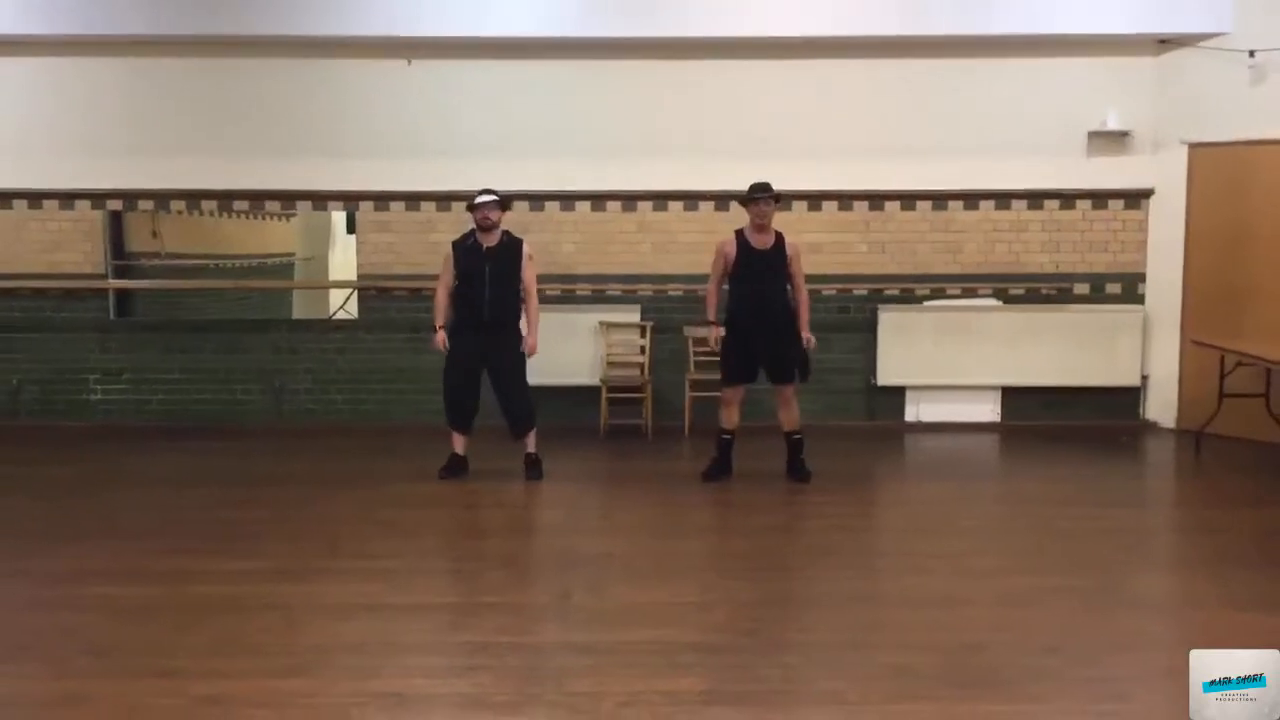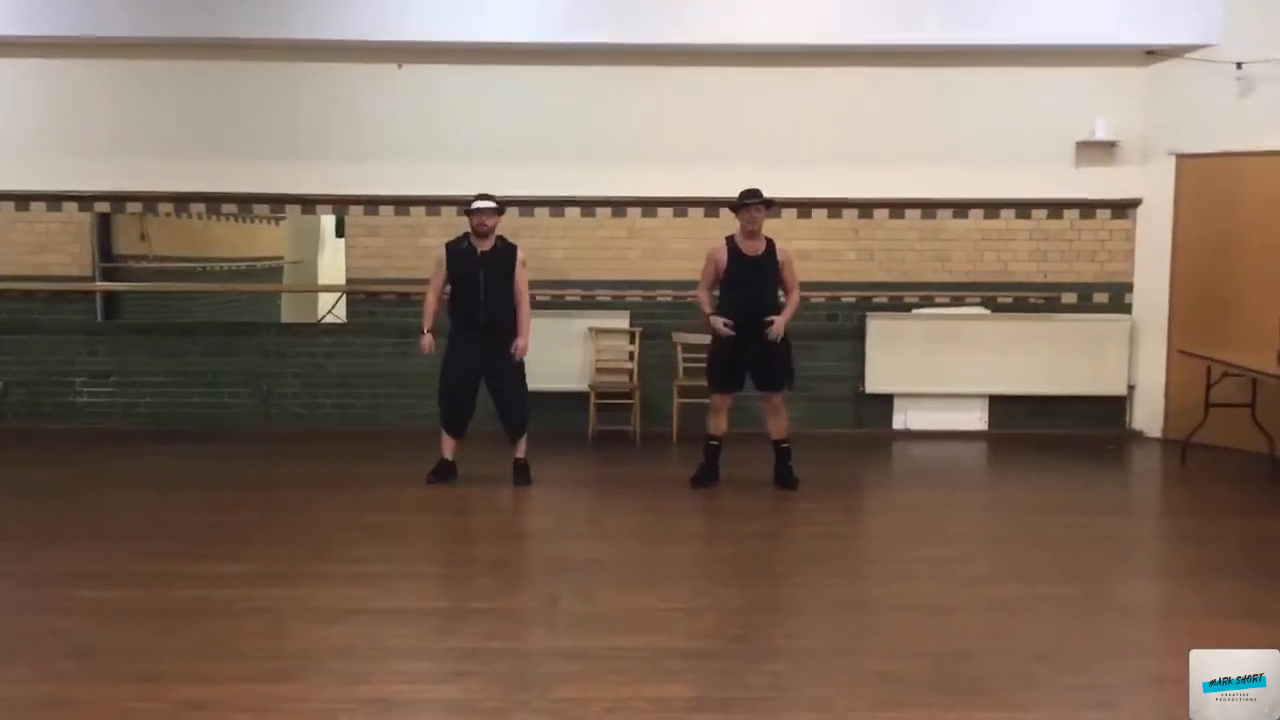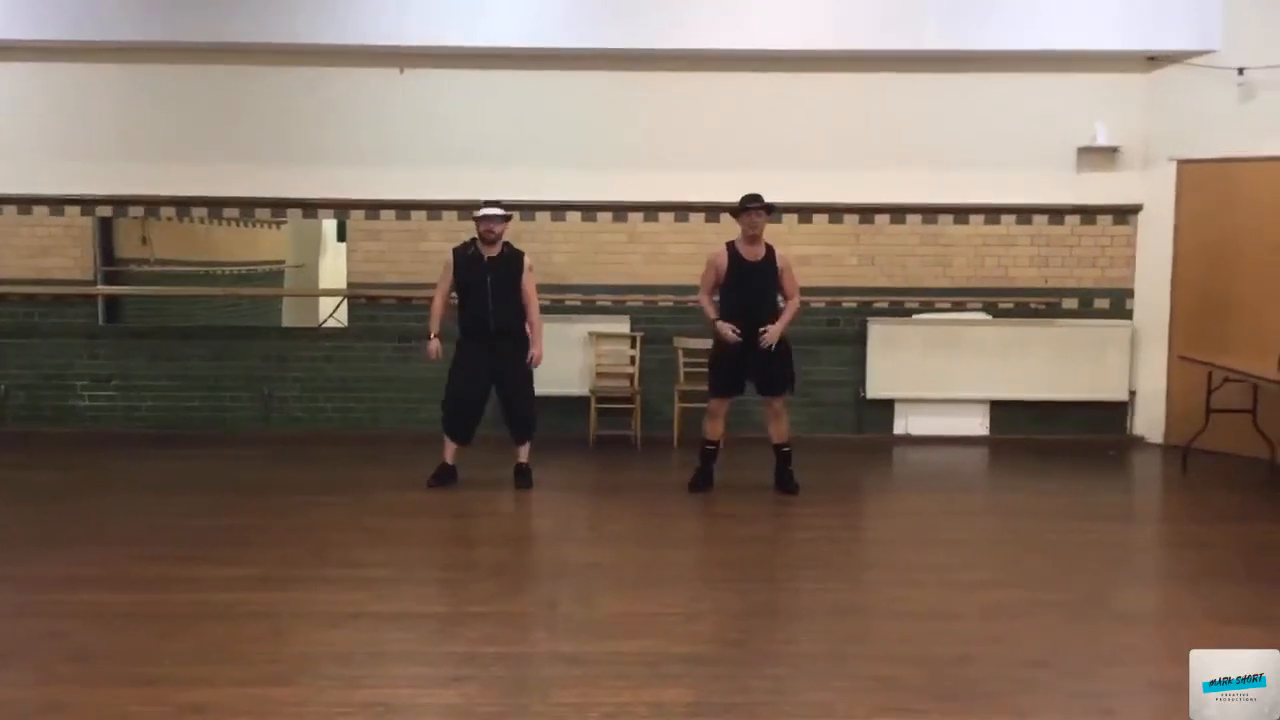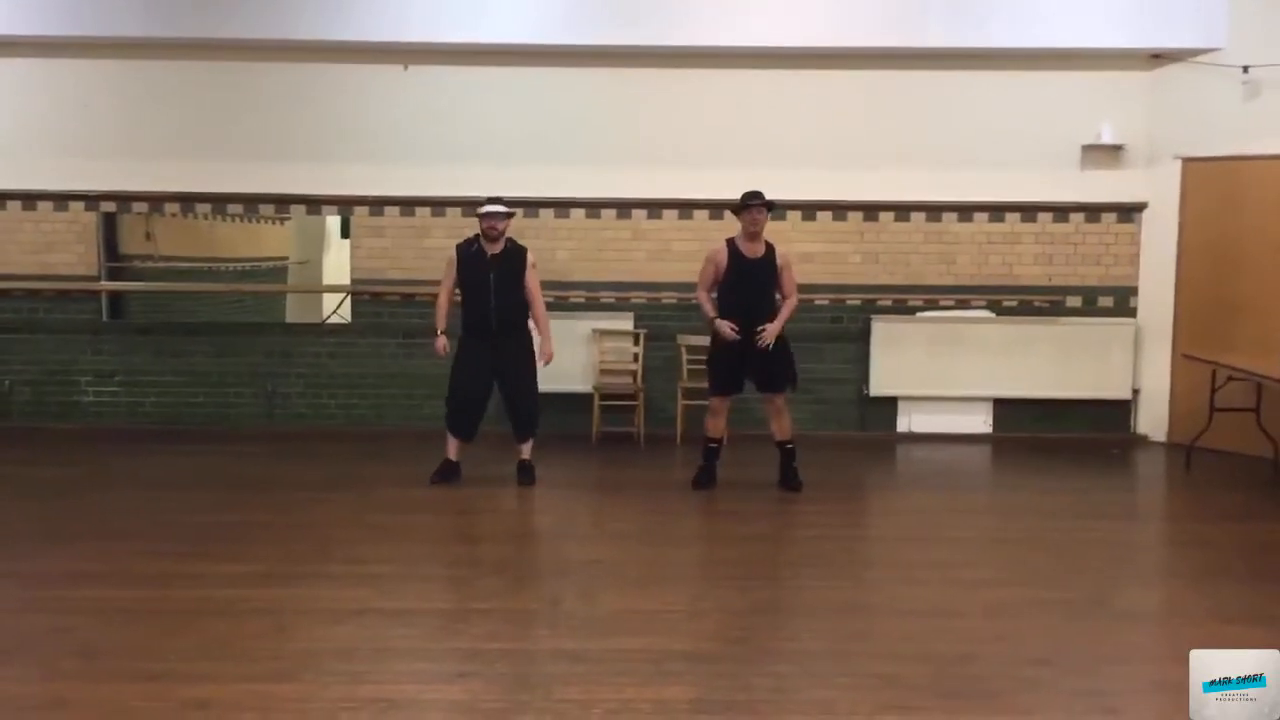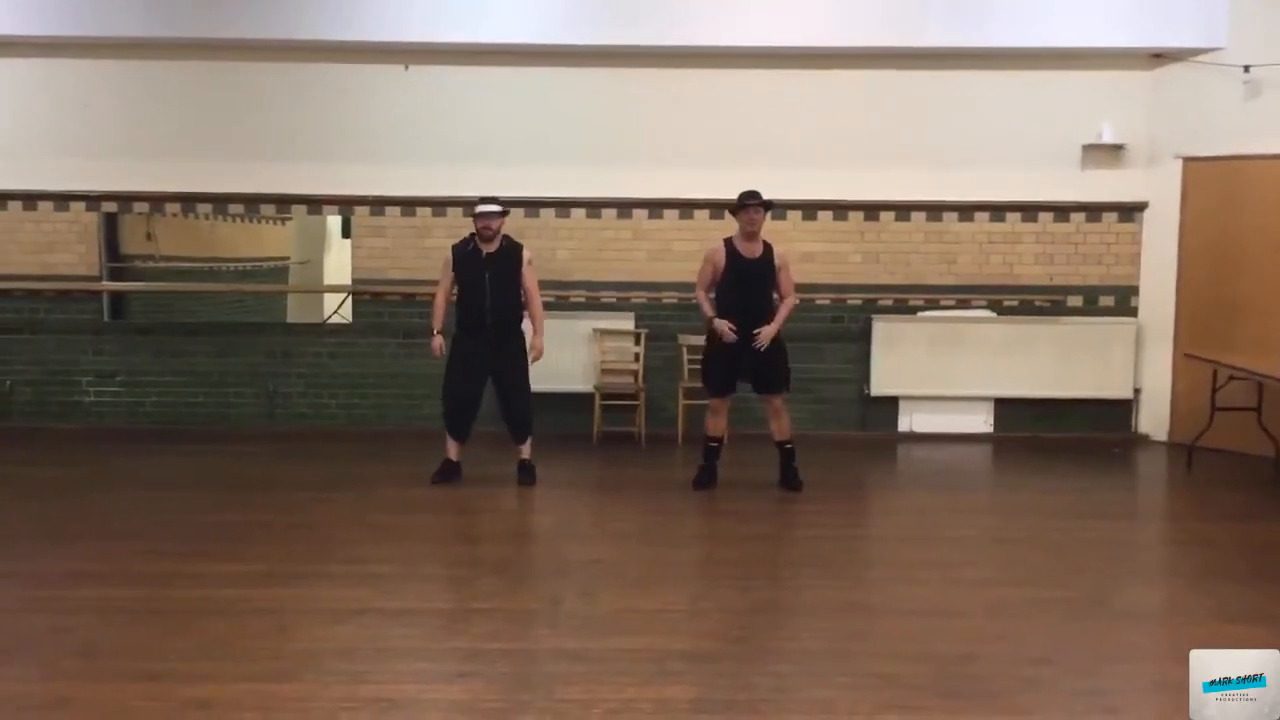
dt=0.2s
person 1, frame 1
left shoulder: (788, 246)
right shoulder: (729, 245)
left elbow: (799, 288)
right elbow: (714, 285)
left wrist: (805, 326)
right wrist: (713, 323)
left hip: (780, 329)
right hip: (739, 330)
left knee: (786, 393)
right knee: (730, 394)
left ankle: (795, 460)
right ankle: (723, 460)
person 1, frame 2
left shoulder: (778, 252)
right shoulder: (720, 251)
left elbow: (793, 291)
right elbow: (704, 289)
left wrist: (784, 318)
right wrist: (711, 316)
left hip: (768, 336)
right hip: (729, 335)
left knee: (775, 401)
right knee: (719, 401)
left ankle: (783, 467)
right ankle: (710, 466)
person 1, frame 3
left shoulder: (778, 258)
right shoulder: (720, 256)
left elbow: (794, 298)
right elbow: (704, 295)
left wrist: (779, 326)
right wrist: (717, 322)
left hip: (768, 340)
right hip: (730, 340)
left knee: (776, 405)
right knee: (716, 406)
left ankle: (784, 472)
right ankle: (705, 470)
person 1, frame 4
left shoulder: (777, 256)
right shoulder: (720, 253)
left elbow: (791, 296)
right elbow: (702, 291)
left wrist: (777, 325)
right wrist: (716, 320)
left hip: (767, 338)
right hip: (728, 338)
left knee: (778, 402)
right knee: (717, 403)
left ankle: (788, 469)
right ankle: (708, 468)
person 1, frame 5
left shoulder: (775, 256)
right shoulder: (718, 252)
left elbow: (789, 296)
right elbow: (701, 291)
left wrist: (774, 326)
right wrist: (714, 320)
left hip: (764, 338)
right hip: (726, 338)
left knee: (775, 403)
right knee: (717, 402)
left ankle: (788, 469)
right ankle: (709, 468)
person 2, frame 1
left shoulder: (519, 249)
right shoulder: (457, 249)
left elbow: (530, 293)
right elbow: (444, 290)
left wrist: (532, 333)
right wrist: (440, 327)
left hip: (505, 335)
right hip: (465, 335)
left knee: (516, 396)
right knee: (458, 395)
left ankle: (532, 456)
right ankle: (458, 457)
person 2, frame 2
left shoulder: (513, 254)
right shoulder: (450, 252)
left elbow: (522, 297)
right elbow: (434, 293)
left wrist: (523, 335)
right wrist: (427, 330)
left hip: (502, 339)
right hip: (463, 339)
left knee: (513, 400)
right knee: (453, 398)
left ankle: (520, 462)
right ankle: (447, 462)
person 2, frame 3
left shoulder: (520, 260)
right shoulder: (457, 258)
left elbow: (531, 303)
right elbow: (440, 298)
left wrist: (536, 342)
right wrist: (434, 335)
left hip: (512, 345)
right hip: (472, 345)
left knee: (520, 405)
right knee: (459, 403)
left ankle: (522, 466)
right ankle: (447, 466)
person 2, frame 4
left shoulder: (523, 257)
right shoulder: (461, 254)
left elbow: (535, 299)
right elbow: (445, 294)
left wrist: (545, 339)
right wrist: (440, 332)
left hip: (515, 341)
right hip: (474, 341)
left knee: (523, 401)
right knee: (462, 399)
left ankle: (525, 462)
right ankle: (451, 462)
person 2, frame 5
left shoulder: (519, 254)
right shoulder: (458, 253)
left elbow: (532, 296)
right elbow: (443, 294)
left wrist: (538, 335)
right wrist: (437, 332)
left hip: (508, 340)
right hip: (468, 340)
left knee: (517, 400)
right knee: (457, 399)
left ankle: (525, 461)
right ankle: (452, 462)
